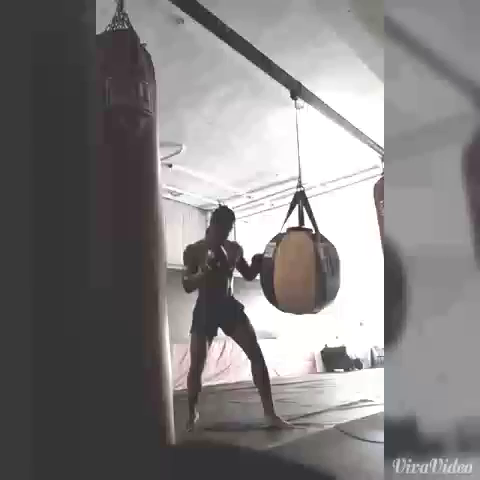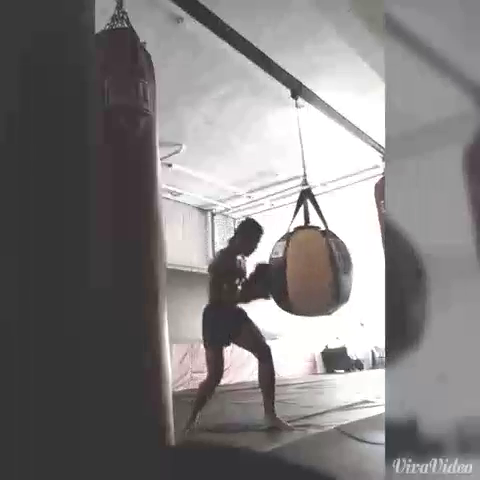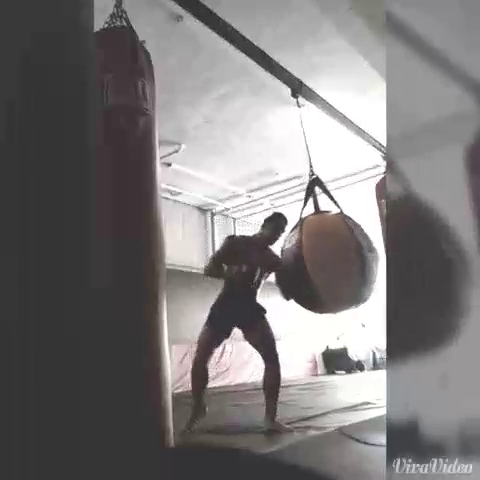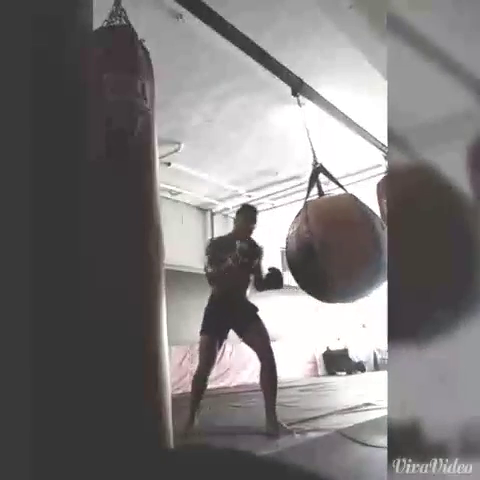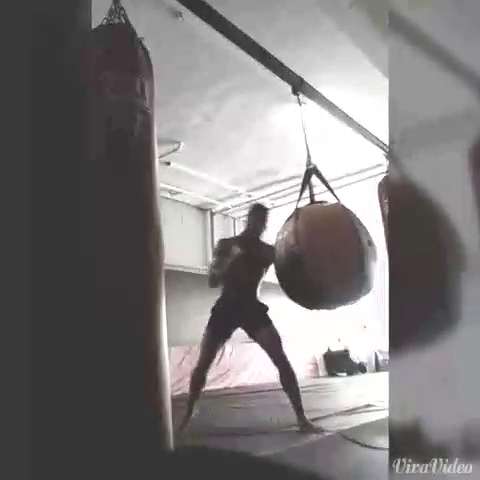
dt=0.4s
person 1, frame 1
left shoulder: (235, 248)
right shoulder: (194, 250)
left elbow: (248, 275)
right elbow: (187, 286)
left wrist: (258, 266)
right wrist: (204, 271)
left hip: (229, 305)
right hip: (205, 308)
left knee: (256, 353)
right knee: (197, 365)
left ankle: (270, 414)
right ankle: (192, 414)
person 1, frame 2
left shoulder: (239, 259)
right shoulder: (222, 260)
right elbow: (219, 297)
left wrist: (253, 284)
right wrist: (253, 293)
left hip: (234, 315)
right hip: (215, 317)
left knee: (265, 353)
right knee: (215, 376)
left ankle: (270, 415)
right ankle: (193, 417)
person 1, frame 3
left shoulder: (274, 260)
right shoulder: (235, 242)
right elbow: (208, 269)
right wrist: (231, 272)
left hip: (250, 308)
right hip: (225, 305)
left knee: (272, 358)
right knee: (200, 359)
left ankle: (270, 419)
right ankle: (198, 409)
person 1, frame 4
left shoulder: (255, 250)
right shoulder: (216, 244)
left elbow: (259, 284)
right elbow: (211, 277)
left wrist: (271, 281)
right wrist: (233, 261)
left hip: (243, 306)
right hip: (217, 307)
left knee: (268, 356)
right knee: (204, 367)
left ankle: (271, 419)
right ankle: (190, 420)
person 1, frame 5
left shoulder: (268, 250)
right shoulder: (226, 245)
right elbow: (213, 281)
right wrist: (232, 261)
left hip: (252, 307)
right hip: (227, 307)
left knee: (281, 360)
right knee: (203, 364)
left ankle: (301, 418)
right ankle: (187, 416)
